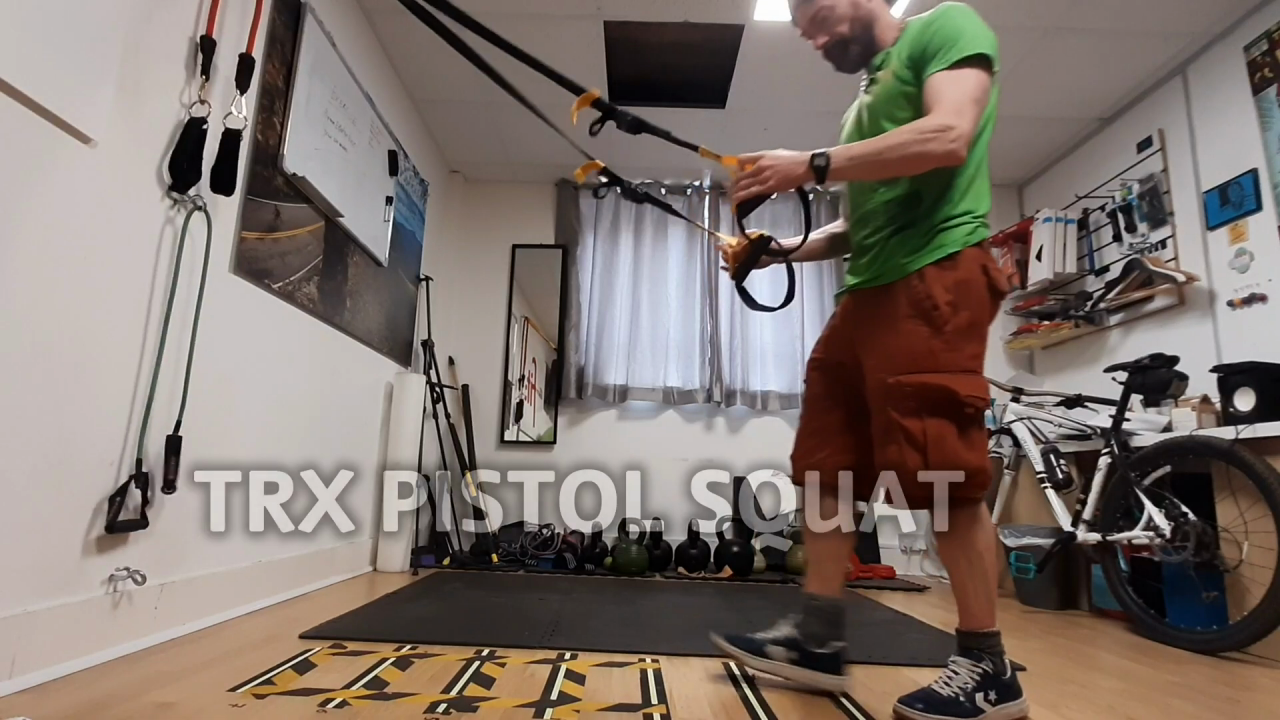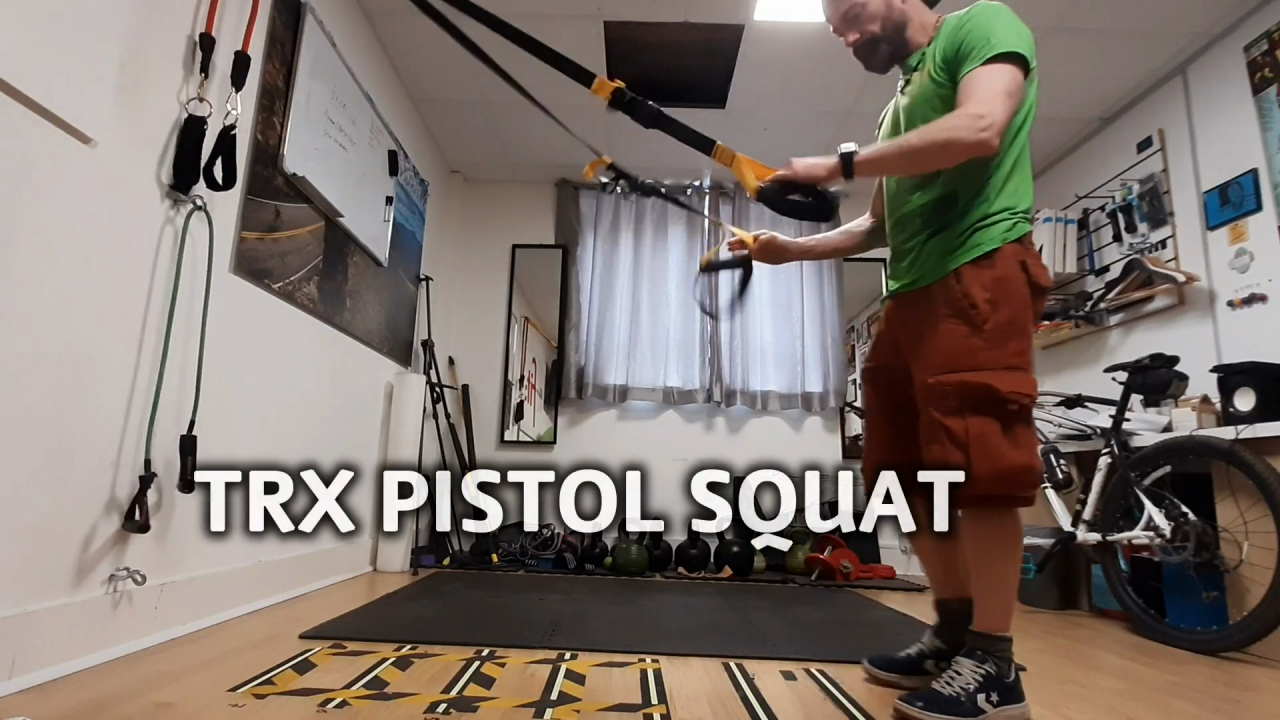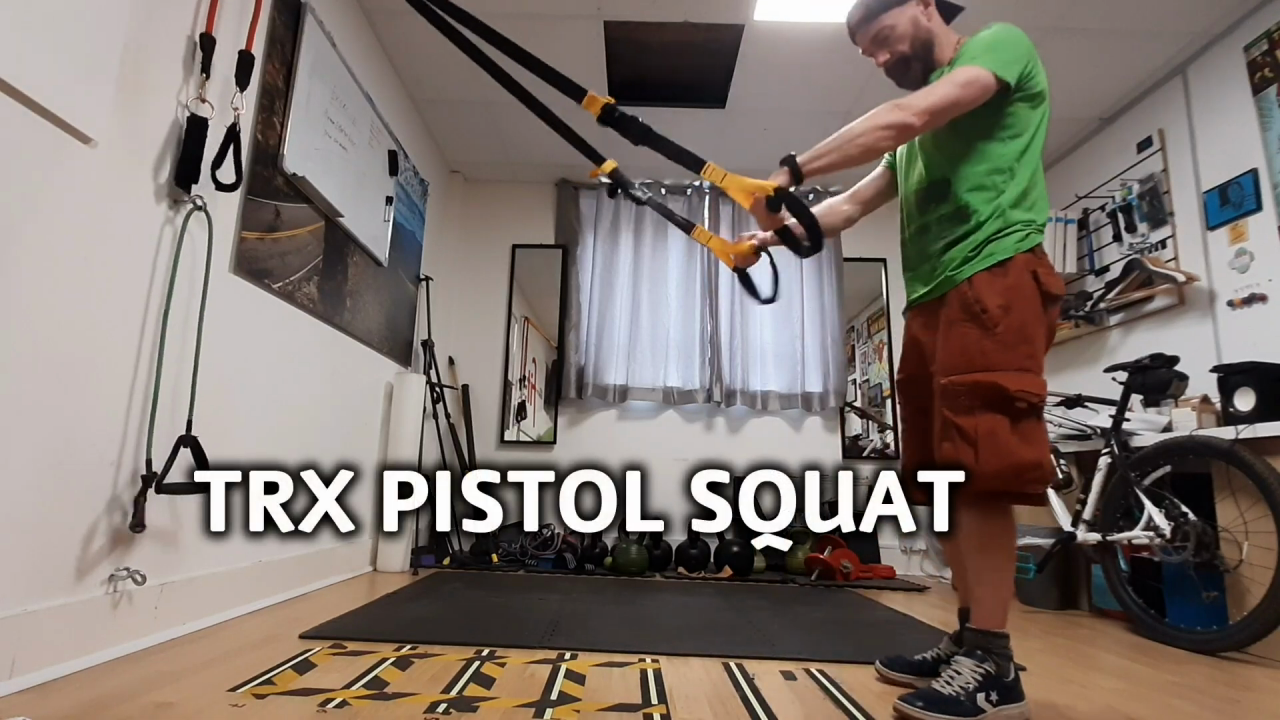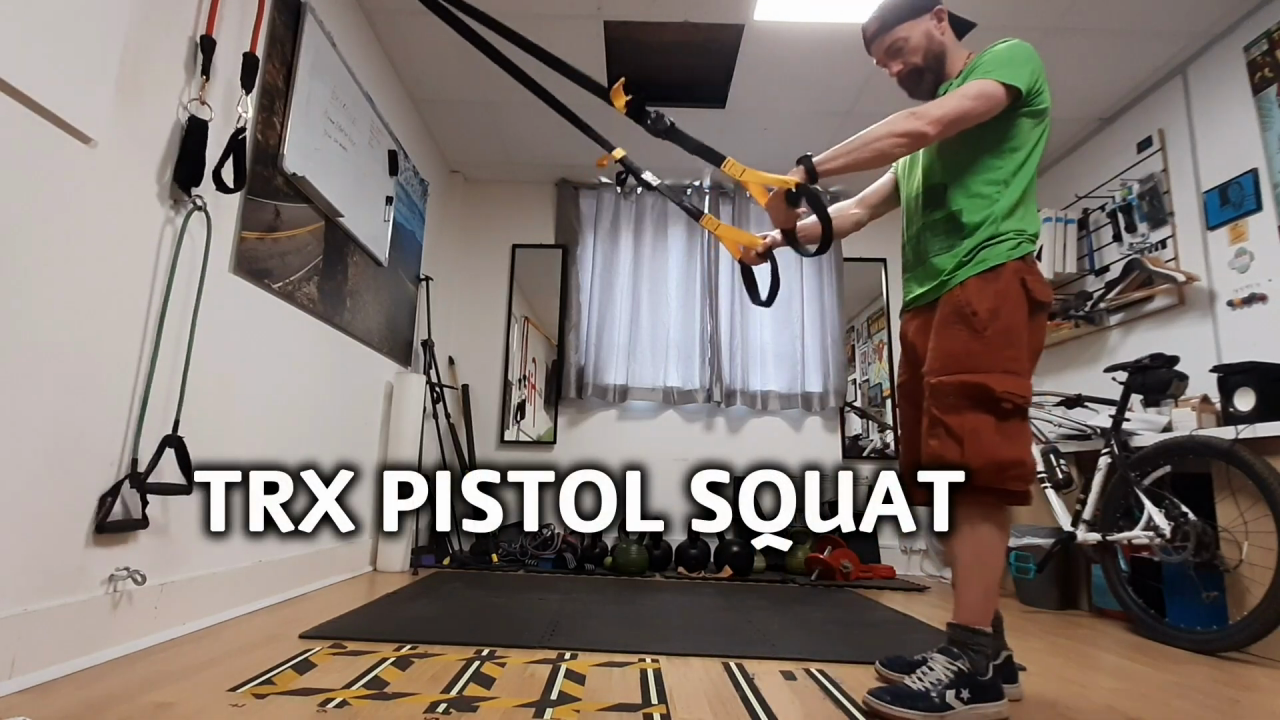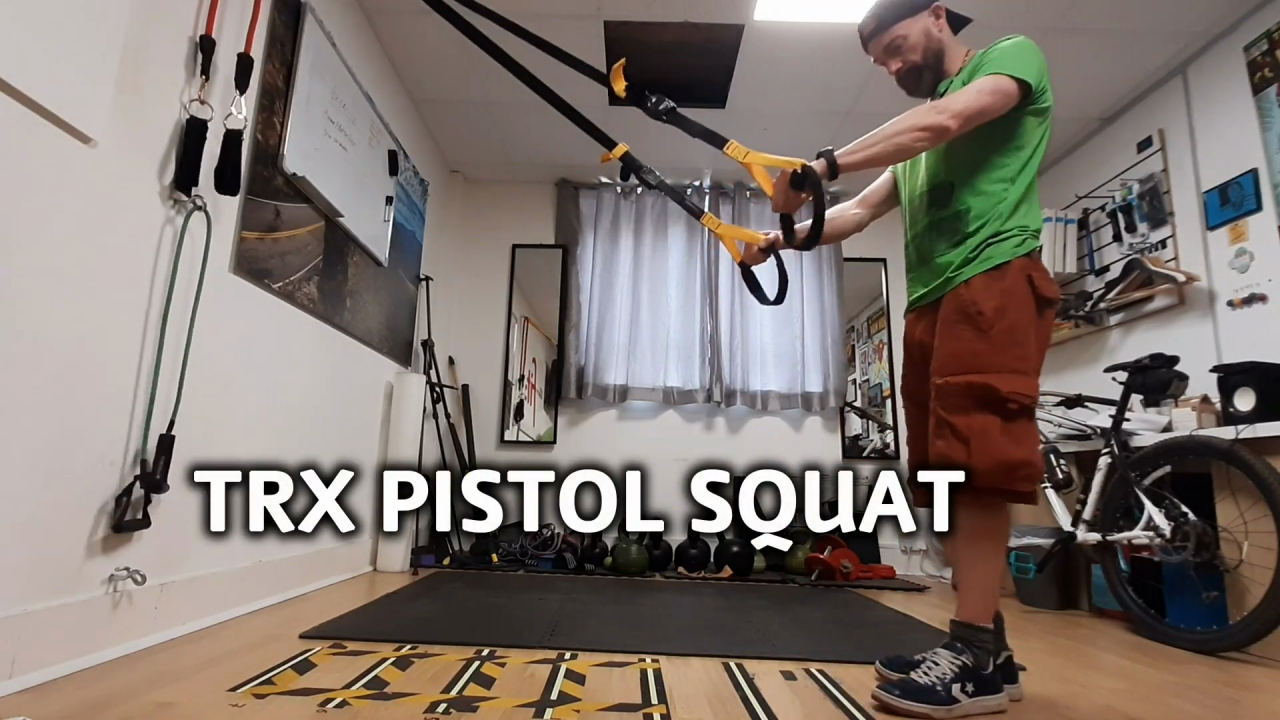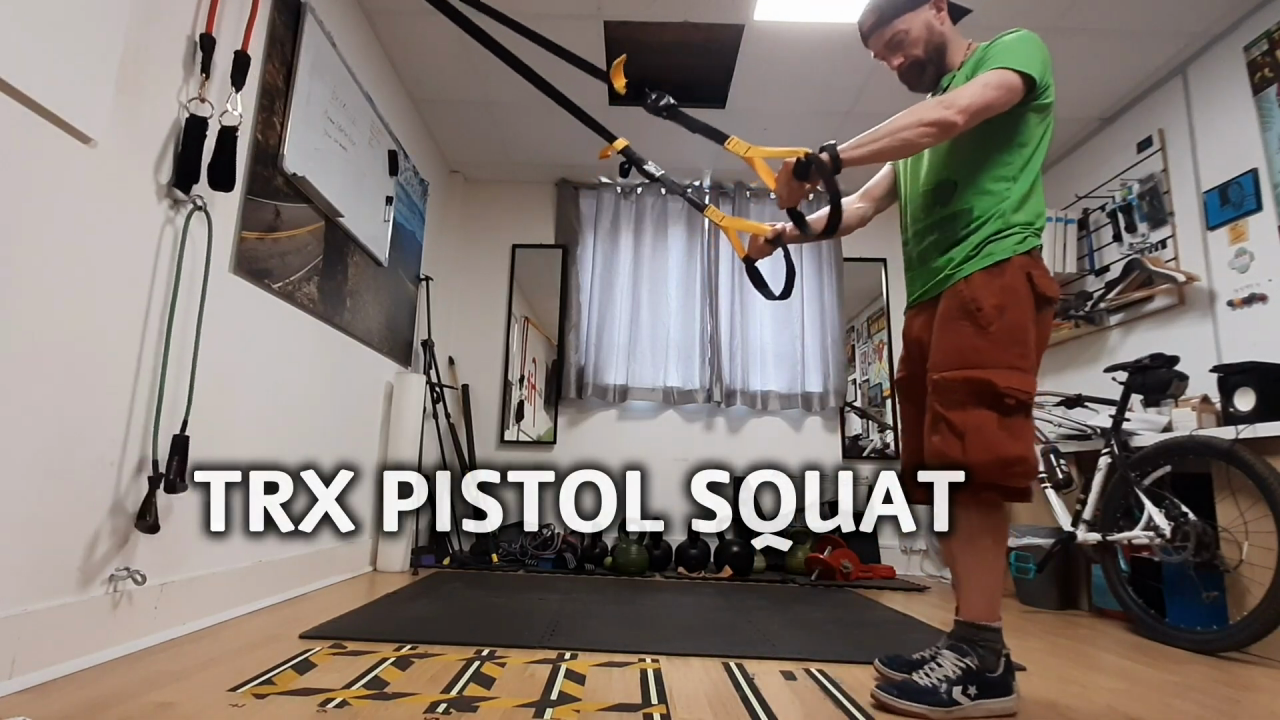
dt=0.4s
person 1, frame 1
right shoulder: (869, 97)
left elbow: (949, 138)
left wrist: (810, 165)
right wrist: (782, 250)
left hip: (934, 281)
right hip: (867, 294)
left knee: (943, 471)
right knee: (828, 463)
right ankle: (816, 637)
person 1, frame 2
right shoulder: (901, 104)
left elbow: (979, 130)
right elbow: (881, 225)
left wrist: (841, 164)
right wrist: (790, 248)
left hip: (977, 278)
right hip: (909, 296)
left knee: (979, 469)
right knee: (910, 472)
right ankle: (956, 634)
person 1, frame 3
right shoulder: (914, 140)
left elbow: (905, 118)
right elbow: (849, 206)
left wrist: (792, 170)
right wrist: (773, 236)
left hip: (993, 281)
right hip: (931, 302)
left knee: (982, 467)
right knee: (942, 476)
right ankle: (972, 641)
person 1, frame 4
left shoulder: (1012, 60)
right shoulder: (925, 146)
left elbow: (922, 127)
right elbow: (857, 210)
left wrist: (807, 169)
right wrist: (781, 238)
left hip: (987, 286)
right hip: (929, 304)
left knee: (972, 465)
right knee: (943, 475)
right ankle: (985, 648)
person 1, frame 5
right shoulder: (919, 134)
left elbow: (941, 122)
right elbow: (860, 211)
left wrist: (823, 164)
right wrist: (782, 240)
left hip: (992, 283)
right hip: (932, 303)
left knee: (978, 464)
right knee: (946, 475)
left ankle: (973, 658)
right ankle: (986, 647)
person 1, frame 6
right shoulder: (919, 130)
left elbow: (950, 115)
right elbow: (861, 206)
left wrist: (825, 157)
right wrist: (789, 231)
left hip: (991, 279)
right hip: (930, 299)
left knee: (973, 460)
right knee: (940, 471)
right ankle: (974, 642)
